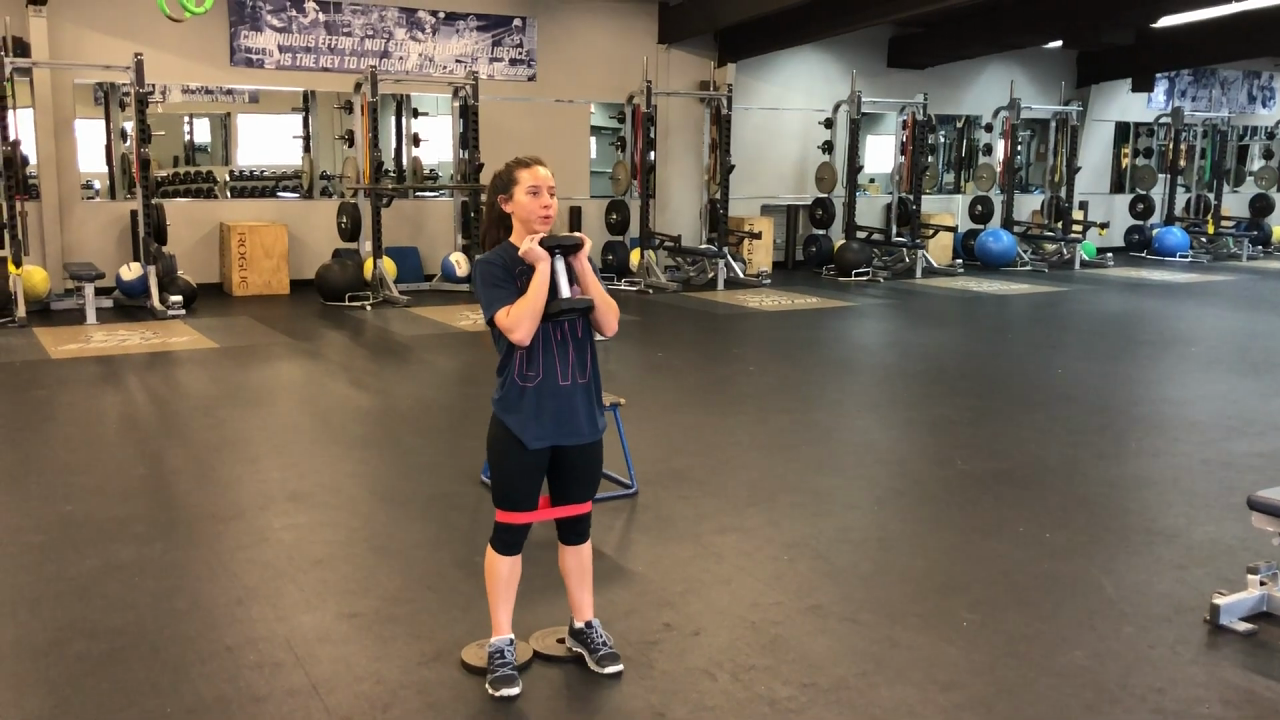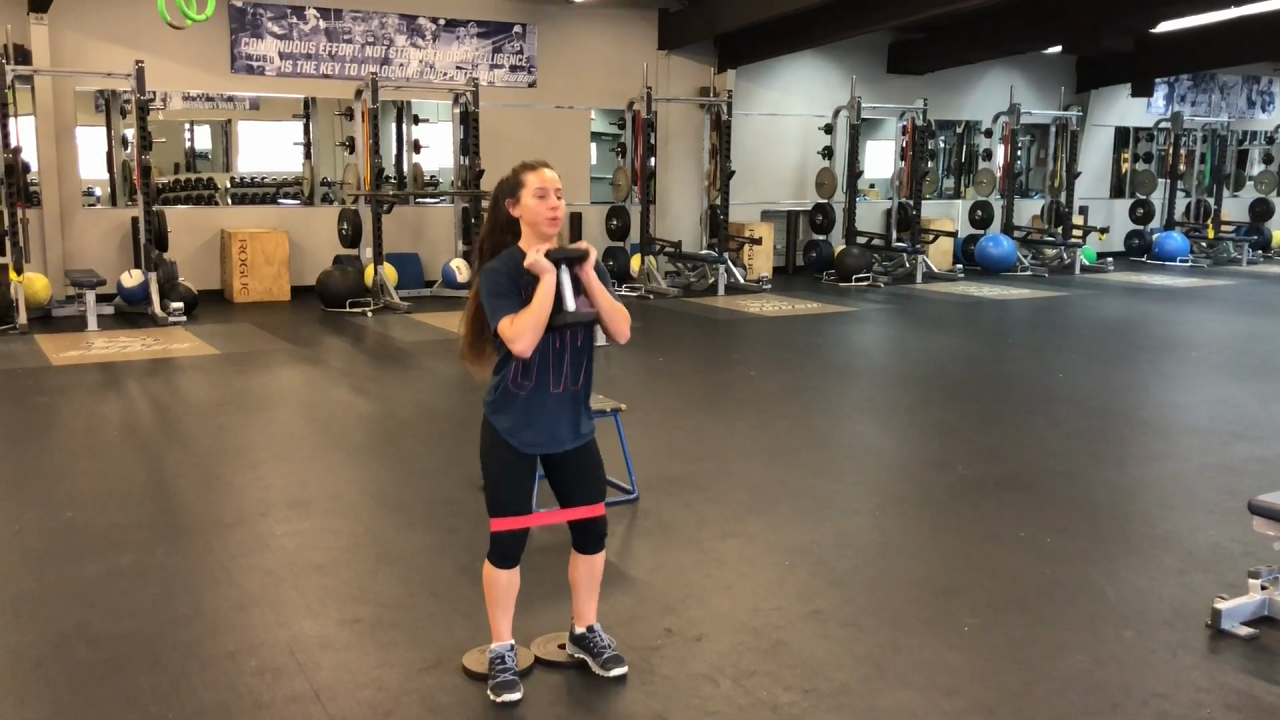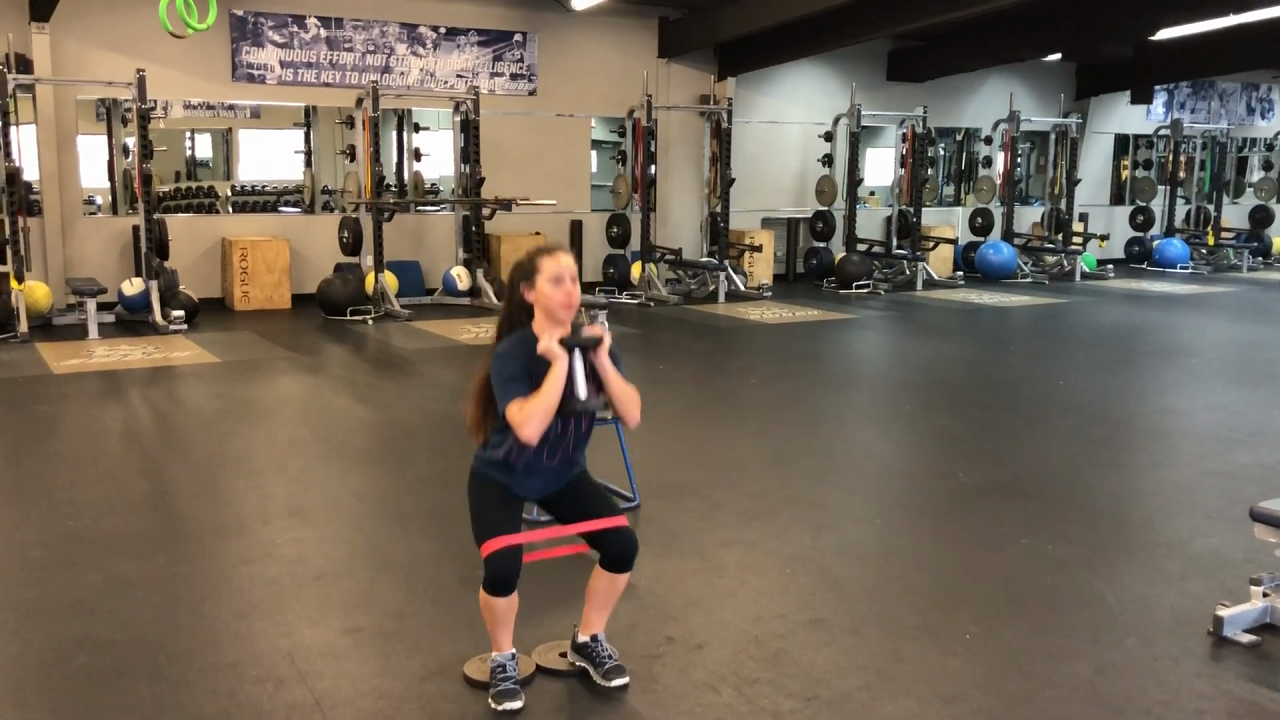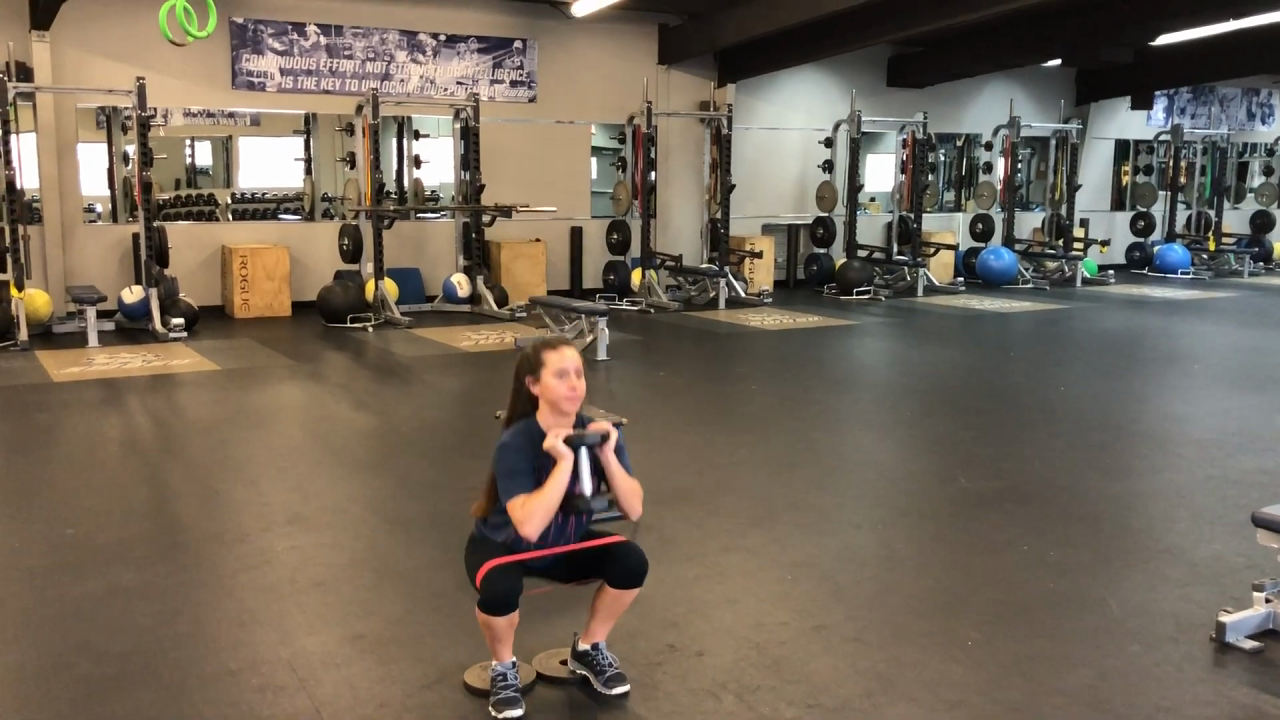
dt=0.3s
person 1, frame 1
left shoulder: (573, 253)
right shoulder: (493, 265)
left elbow: (609, 325)
right elbow: (519, 330)
left wrist: (579, 265)
right wrist: (542, 266)
left hip: (580, 417)
right hip: (521, 423)
left knee: (575, 525)
right knee: (511, 530)
left ankle: (584, 626)
right ankle: (501, 644)
person 1, frame 2
left shoulder: (581, 262)
right shoulder: (500, 270)
left elbow: (621, 332)
right elbow: (521, 342)
left wrist: (587, 276)
right wrist: (546, 277)
left hip: (572, 426)
right hip: (512, 428)
left knee: (591, 530)
right knee: (509, 539)
left ankle: (586, 632)
right ankle: (501, 650)
person 1, frame 3
left shoulder: (591, 342)
right shoulder: (511, 354)
left elbow: (632, 415)
right elbow: (528, 430)
left wrist: (602, 360)
right wrist: (558, 364)
left hip: (564, 475)
right hip: (502, 479)
left knee: (622, 545)
right knee: (503, 567)
left ankle: (588, 641)
right ankle: (503, 661)
person 1, frame 4
left shoulder: (596, 432)
right shoulder: (515, 444)
left elbow: (634, 509)
right elbow: (529, 527)
left wrist: (607, 455)
right wrist: (565, 461)
left hip: (565, 542)
right hip: (502, 545)
left knee: (632, 563)
right knee: (500, 591)
left ankle: (588, 649)
right ankle: (503, 670)
